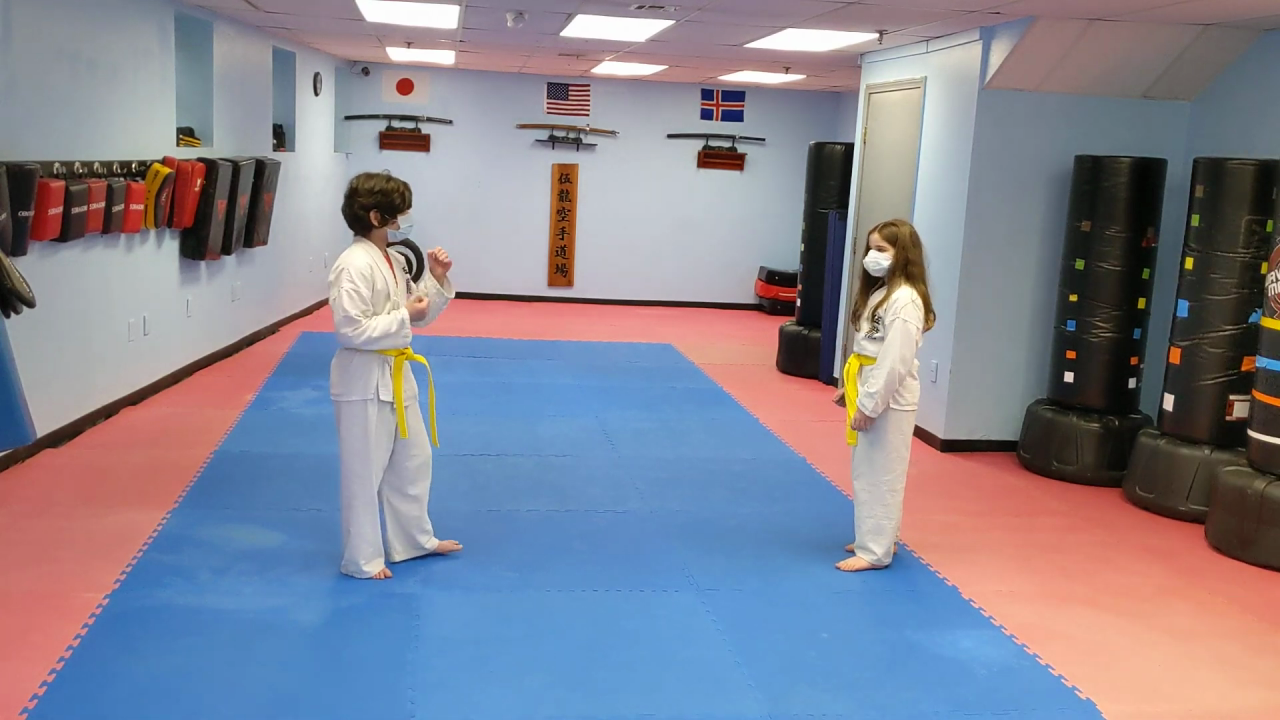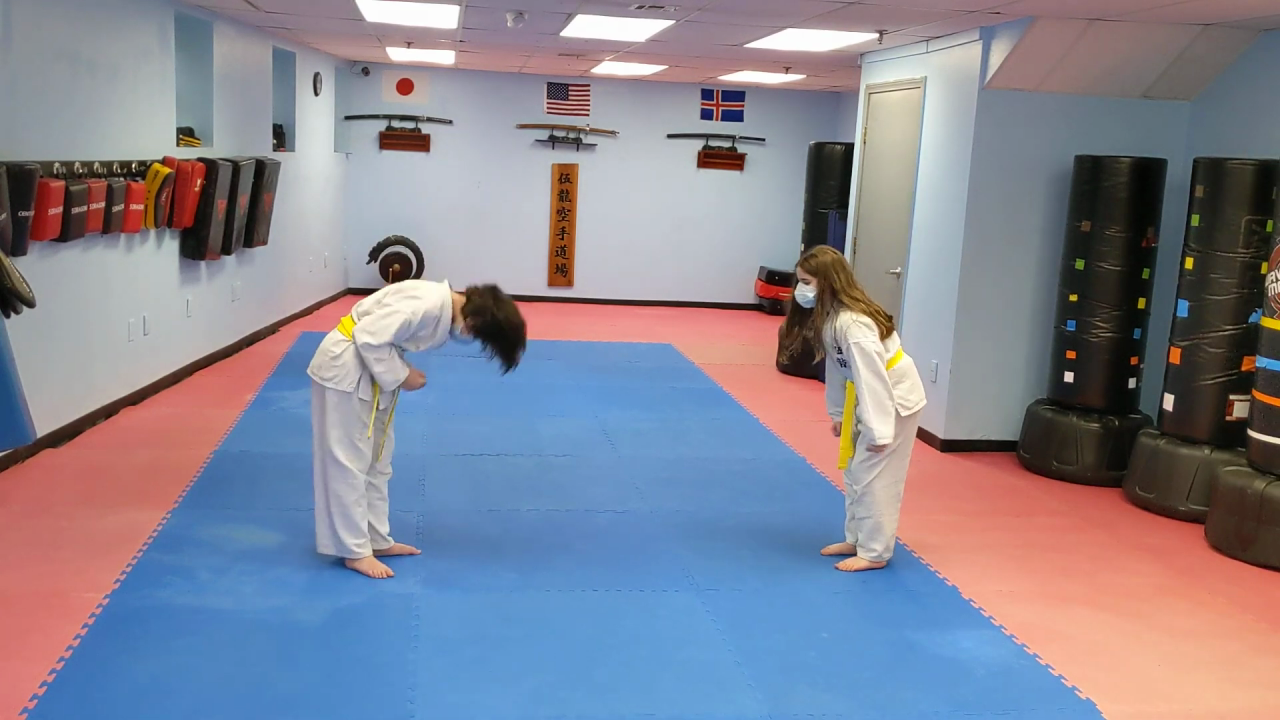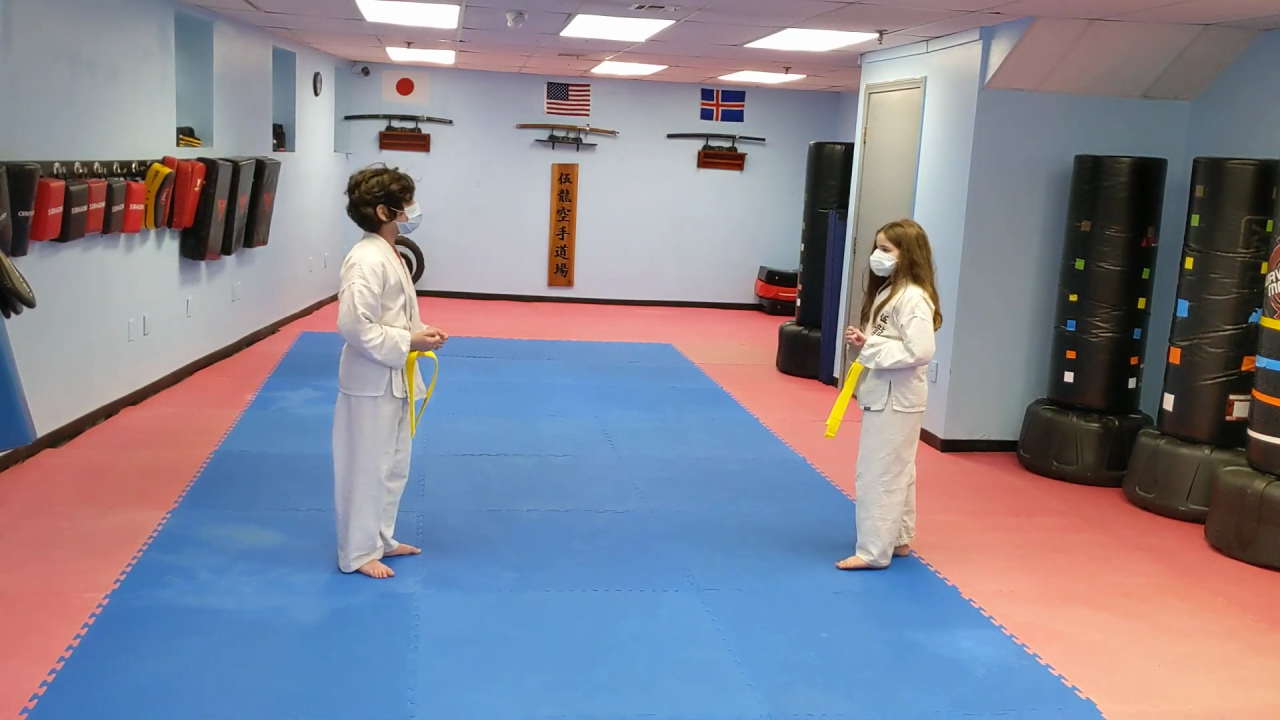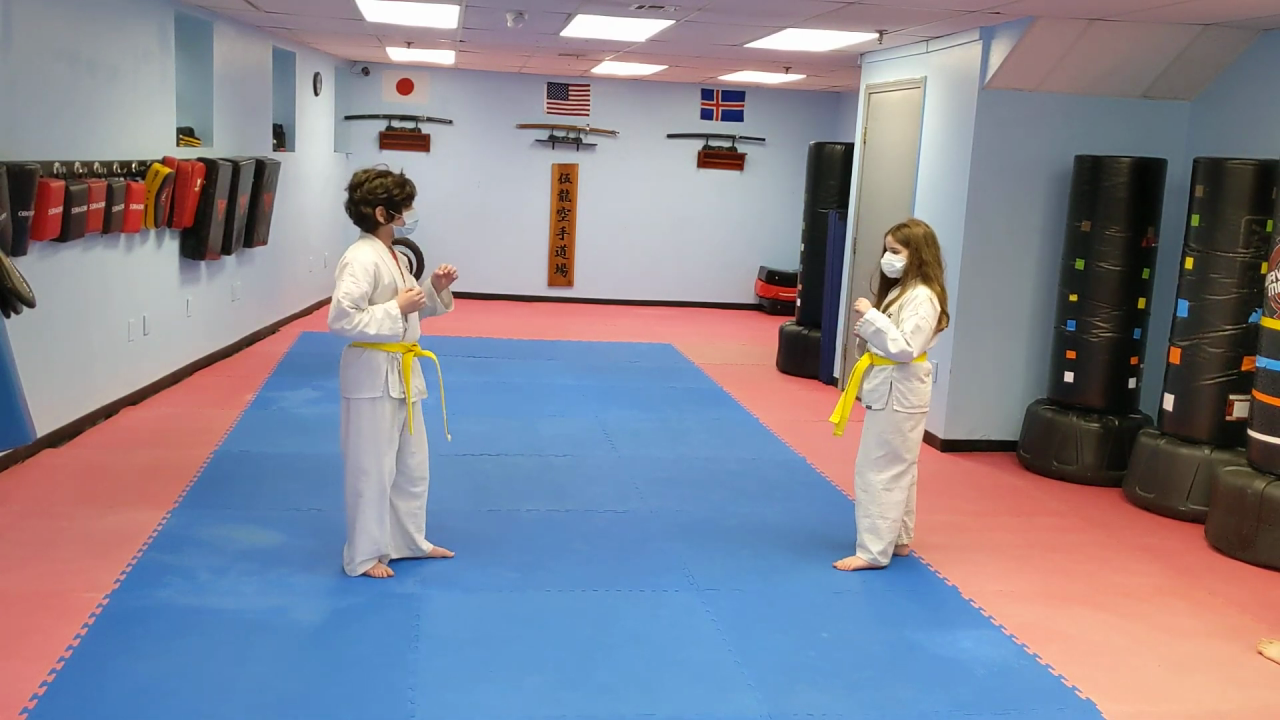
dt=1s
person 1, frame 1
left shoulder: (392, 261)
right shoulder: (354, 265)
left elbow: (420, 311)
right elbow: (351, 330)
left wrist: (437, 280)
right wrist: (403, 316)
left hip: (394, 376)
right hip: (364, 381)
left knee: (412, 460)
right knee: (364, 471)
left ankle: (415, 539)
right ankle: (363, 558)
person 1, frame 2
left shoulder: (445, 308)
right shoulder: (427, 305)
right elbow: (368, 336)
left wrist: (404, 373)
right wrist: (400, 377)
left hip: (364, 367)
right hip: (345, 368)
left knee: (377, 458)
right knee: (349, 457)
left ankle: (376, 537)
right ankle: (355, 549)
person 1, frame 3
left shoulder: (390, 255)
right shoulder: (366, 260)
right elbow: (354, 326)
left wrist: (421, 333)
right wrist: (408, 343)
left hip: (393, 375)
right hip: (371, 377)
left knee: (393, 463)
right knee: (366, 465)
left ankle: (380, 538)
right ankle: (359, 552)
person 1, frame 4
left shoulder: (393, 256)
right shoulder: (361, 259)
left elbow: (412, 307)
right elbow: (341, 319)
left wrist: (435, 289)
right wrist: (397, 308)
left hip: (402, 373)
right hip: (373, 375)
left knee: (412, 464)
right knee: (373, 467)
left ankle: (408, 540)
right ankle: (364, 555)
person 2, frame 1
left shoulder: (905, 301)
right shoulder: (878, 291)
left elbow: (894, 362)
left wrist: (868, 405)
right wrist: (850, 388)
left hip: (889, 399)
right hip: (871, 392)
left knee: (880, 474)
right knee: (867, 470)
left ankle: (874, 550)
right ankle: (878, 538)
person 2, frame 2
left shoulder: (853, 323)
right shoulder: (828, 316)
left elbow: (873, 380)
right elbow: (836, 368)
left wrist: (879, 432)
right wrist: (837, 413)
left hip: (894, 400)
right hip: (870, 399)
left knee: (873, 477)
right knee: (855, 473)
left ankle: (874, 552)
right ankle: (857, 538)
person 2, frame 3
left shoulder: (913, 298)
right shoulder: (887, 291)
left elbow: (920, 352)
left wrist: (871, 347)
right wrist: (861, 339)
left hip: (897, 397)
right hip: (881, 393)
left knee: (877, 474)
right knee: (897, 471)
left ankle: (874, 551)
right ankle: (898, 539)
person 2, frame 4
left shoulder: (923, 298)
right shoulder: (899, 291)
left elbow: (905, 347)
left wrist: (871, 318)
right wrist: (865, 328)
left hip: (899, 393)
right hip: (888, 390)
left knee: (876, 471)
right knee: (898, 470)
left ankle: (874, 550)
right ankle: (898, 539)
